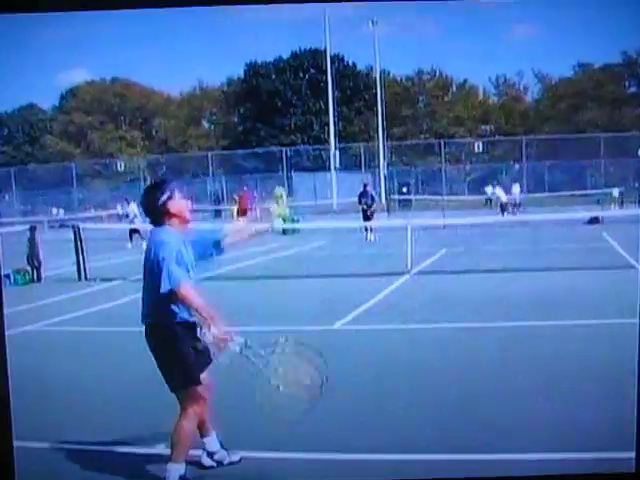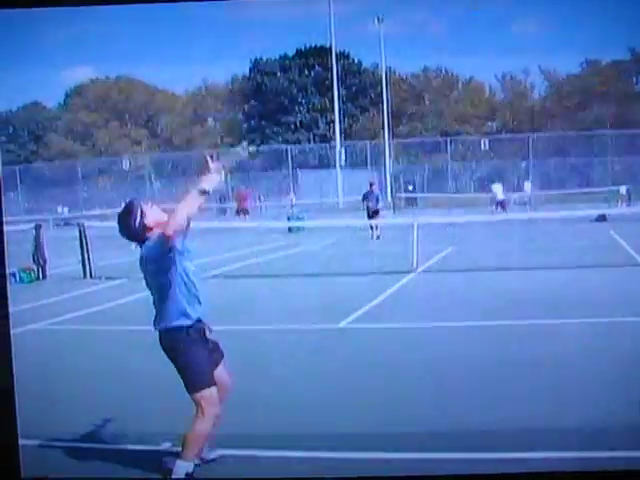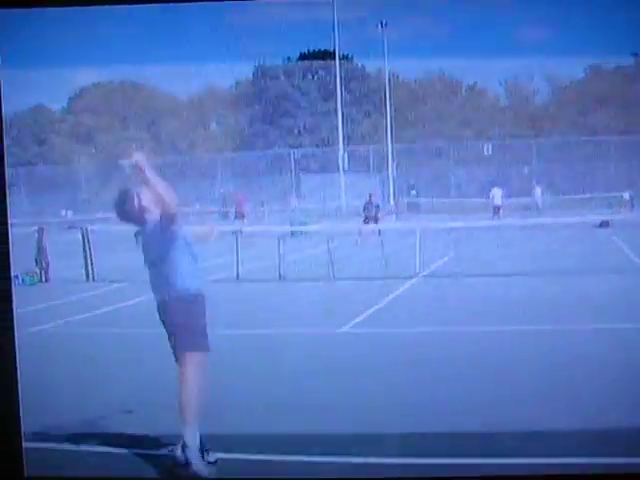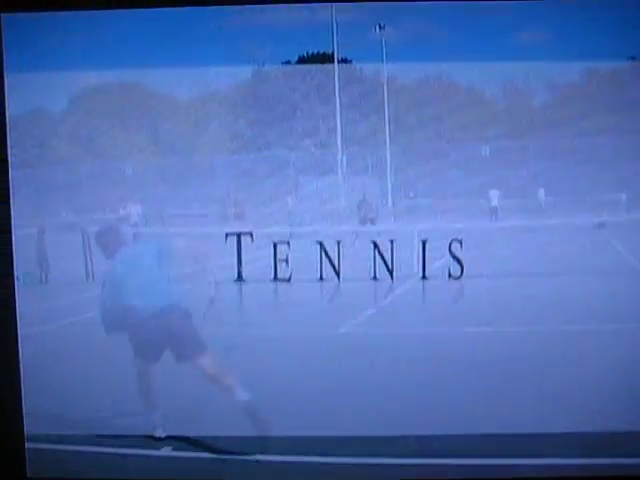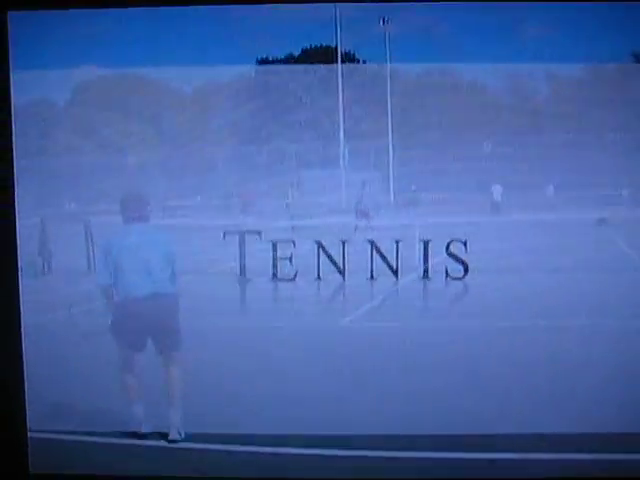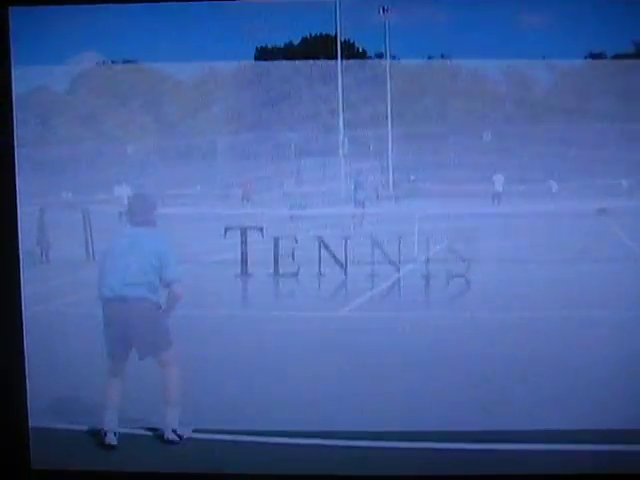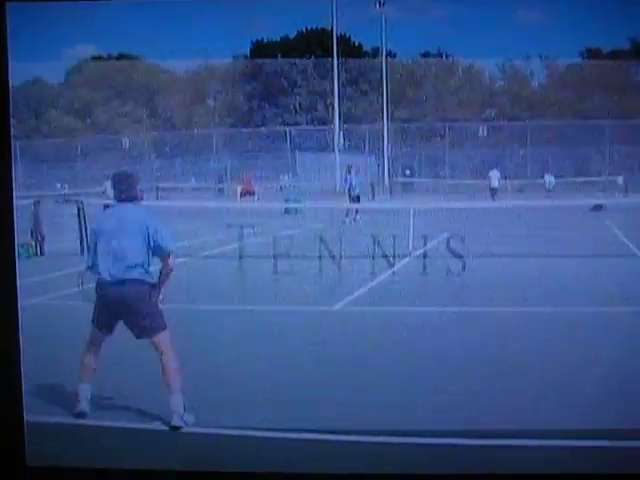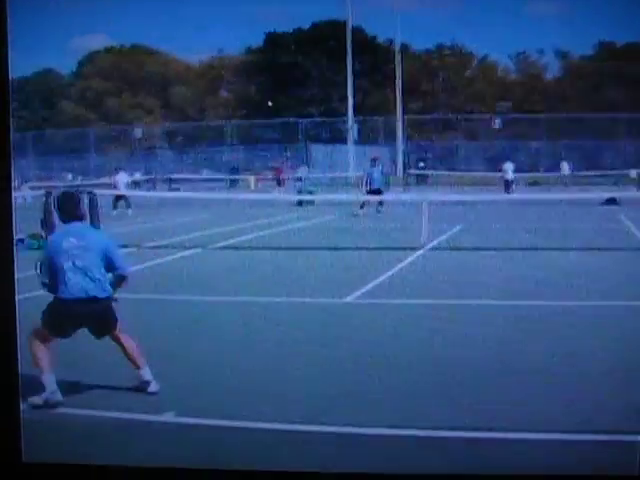
dt=0.4s
person 1, frame 1
left shoulder: (182, 238)
right shoulder: (165, 244)
left elbow: (221, 239)
right elbow: (181, 289)
left wrist: (255, 225)
right wrist: (213, 321)
left hip: (183, 326)
right hip: (168, 331)
left knee: (202, 389)
right knee: (193, 402)
left ankle: (212, 451)
person 1, frame 2
left shoulder: (165, 240)
right shoulder: (155, 250)
left elbow: (184, 211)
right elbow: (171, 229)
left wrist: (206, 180)
right wrist: (203, 188)
left hip: (193, 327)
right hip: (180, 334)
left knee: (222, 385)
right knee: (209, 408)
left ankle: (198, 449)
person 1, frame 3
left shoulder: (159, 227)
right shoulder: (158, 228)
right elbow: (171, 207)
right wrist: (145, 170)
left hip: (184, 303)
right hip: (182, 305)
left knee: (194, 373)
right knee: (191, 372)
left ankle: (192, 444)
right ankle: (190, 448)
person 1, frame 4
left shoulder: (110, 276)
right shoulder: (146, 249)
left elbow: (110, 323)
right elbow: (169, 253)
left wrist: (129, 324)
left hip: (144, 327)
right hip: (173, 317)
left knee: (143, 371)
right knee: (210, 369)
left ankle: (156, 427)
right ankle: (242, 398)
person 1, frame 5
left shoulder: (113, 244)
right shoulder: (161, 238)
left elbow: (105, 286)
right elbow: (172, 279)
left wrist: (118, 310)
left hip: (132, 309)
right hip: (165, 305)
left knee: (126, 364)
right knee: (171, 364)
left ankle: (138, 419)
right ankle: (175, 426)
person 1, frame 6
left shoulder: (116, 244)
right shoulder: (158, 242)
left elbow: (102, 286)
right elbow: (175, 291)
right wrist: (164, 314)
left hip: (113, 310)
right hip: (142, 308)
left knee: (116, 372)
right knee: (169, 365)
left ankle: (109, 428)
right ankle: (171, 427)
person 1, frame 7
left shoulder: (100, 221)
right shoulder: (146, 219)
left elbow: (92, 265)
right elbow: (168, 263)
right wrist: (157, 290)
left hip: (106, 290)
right hip: (138, 289)
left knee: (93, 345)
right knee: (165, 349)
left ankle: (83, 401)
right ankle: (178, 413)
person 1, frame 8
left shoulder: (53, 242)
right shoulder: (100, 238)
left elbow: (48, 284)
right elbow: (122, 274)
right wrist: (108, 291)
left hip: (68, 305)
right hip: (100, 303)
left knee: (37, 338)
right knee: (118, 334)
left ankle: (51, 390)
right ankle: (147, 379)
